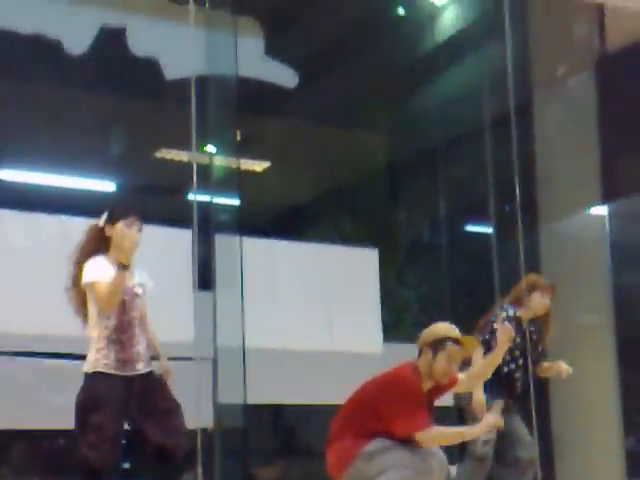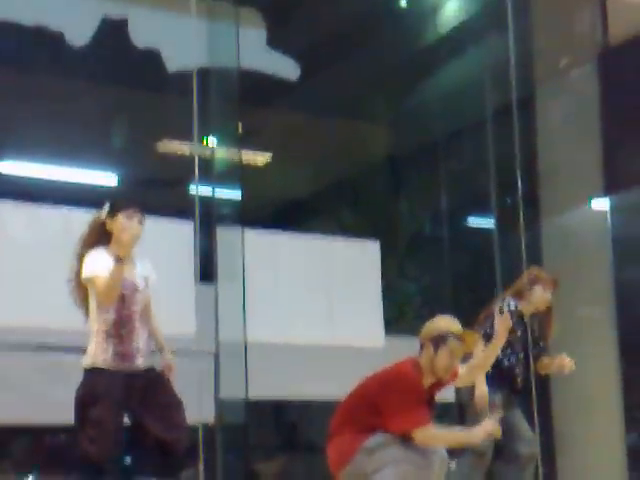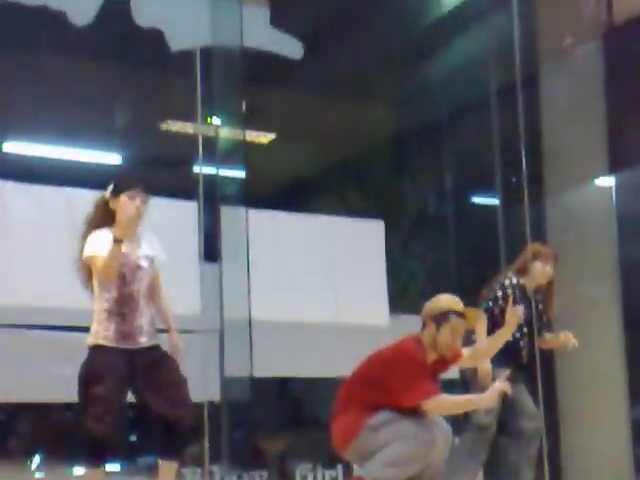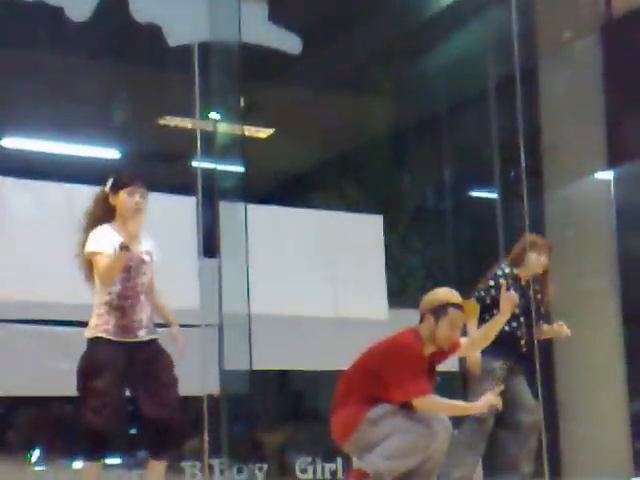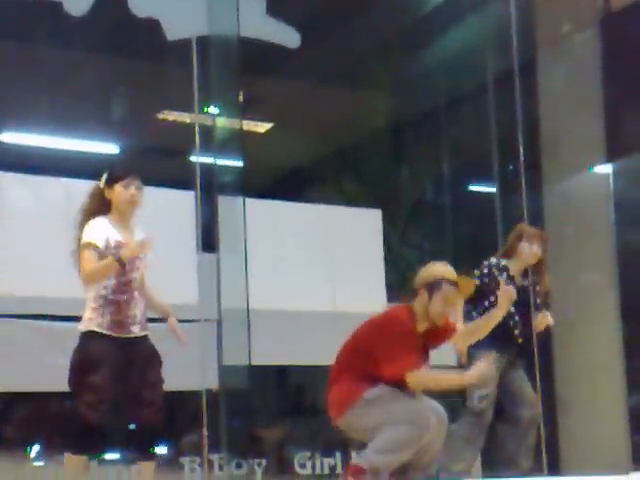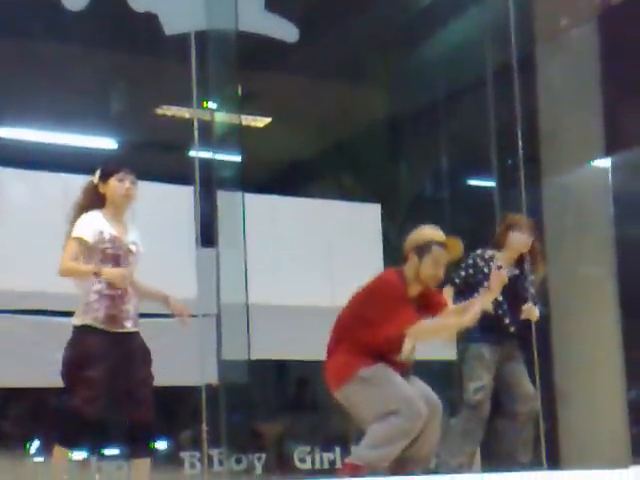
dt=0.2s
person 1, frame 1
left shoulder: (138, 274)
right shoulder: (95, 265)
right elbow: (108, 303)
left wrist: (160, 355)
right wrist: (124, 262)
left hip: (140, 371)
right hip: (105, 372)
left knee: (172, 439)
right knee: (99, 451)
person 1, frame 2
left shoulder: (143, 266)
right shoulder: (96, 259)
right elbow: (106, 298)
left wrist: (164, 350)
right wrist: (120, 256)
left hip: (141, 367)
right hip: (105, 367)
left knee: (172, 434)
right knee: (100, 446)
person 1, frame 3
left shoulder: (150, 243)
right shoulder: (99, 238)
right elbow: (105, 276)
left wrist: (172, 330)
right wrist: (120, 236)
left hip: (147, 346)
right hip: (108, 346)
left knee: (177, 413)
right knee: (102, 425)
person 1, frame 4
left shoulder: (147, 241)
right shoulder: (102, 234)
right elbow: (106, 277)
left wrist: (172, 324)
right wrist: (126, 242)
left hip: (145, 341)
right hip: (106, 340)
left knee: (166, 414)
right knee: (100, 420)
person 1, frame 5
left shoulder: (137, 238)
right shoulder: (97, 227)
right elbow: (88, 275)
left wrist: (167, 314)
right wrist: (122, 255)
left hip: (136, 337)
right hip: (100, 334)
left knee: (148, 415)
right knee: (91, 414)
person 1, frame 6
left shoulder: (132, 232)
right shoulder: (91, 221)
right elbow: (65, 266)
left wrist: (166, 299)
right wrist: (100, 271)
left hip: (128, 332)
right hip: (93, 329)
left knee: (140, 411)
right knee: (83, 408)
person 2, frame 1
left shoulder: (532, 329)
right shoulder: (504, 315)
left elbow: (538, 366)
right elbow: (479, 348)
left wrist: (556, 367)
right wrist: (477, 390)
left hip: (506, 399)
right hip: (486, 393)
left knee: (525, 453)
right knee: (481, 452)
person 2, frame 2
left shoulder: (534, 324)
right shoulder: (506, 308)
left elbow: (539, 364)
left wrist: (558, 363)
right wrist: (479, 384)
left hip: (509, 394)
right hip: (487, 388)
left knee: (526, 448)
right knee: (481, 448)
person 2, frame 3
left shoulder: (537, 299)
right shoulder: (508, 284)
left elbow: (538, 339)
right elbow: (483, 315)
left wrist: (561, 339)
left hip: (514, 369)
right hip: (492, 363)
left knee: (530, 424)
right knee: (485, 424)
person 2, frame 4
left shoulder: (534, 290)
right shoulder: (503, 274)
left elbow: (534, 329)
right elbow: (473, 305)
left wrist: (553, 330)
left hip: (513, 361)
right hip: (489, 356)
left knee: (529, 416)
right knee: (482, 416)
person 2, frame 5
left shoulder: (532, 282)
right shoulder: (494, 266)
left elbow: (529, 323)
left wrist: (542, 320)
left hip: (511, 353)
right hip: (485, 348)
left knee: (528, 409)
right knee: (480, 409)
left ankle: (514, 471)
right ankle: (453, 472)
person 2, frame 6
left shoulder: (525, 271)
right shoulder: (481, 258)
left elbow: (528, 308)
right elbow: (451, 287)
left wrist: (531, 312)
left hip: (509, 344)
right hip: (480, 340)
left knee: (526, 402)
right knee: (476, 403)
left ankle: (515, 465)
right ankle: (452, 467)
person 3, frame 1
left shoulder: (431, 376)
right shoulder: (404, 381)
left elbow: (469, 380)
right elbow: (425, 436)
left wrist: (501, 347)
right wrist: (476, 430)
left hip: (377, 450)
right hip: (350, 453)
left knee: (436, 464)
person 3, frame 2
left shoulder: (431, 372)
right shoulder: (404, 377)
left elbow: (470, 373)
right elbow: (421, 434)
left wrist: (499, 339)
right wrist: (473, 435)
left hip: (377, 444)
right hip: (351, 449)
left knee: (437, 459)
right knee: (425, 460)
person 3, frame 3
left shoulder: (435, 351)
right shoulder: (408, 354)
left elbow: (473, 357)
right elbow: (432, 405)
left wrist: (508, 328)
right wrist: (483, 399)
left hip: (381, 422)
right hip: (355, 428)
left knee: (441, 435)
right knee: (427, 437)
person 3, frame 4
left shoulder: (433, 343)
right shoulder: (405, 347)
left elbow: (471, 345)
right elbow: (423, 402)
left wrist: (503, 315)
right wrist: (475, 406)
left hip: (381, 413)
right hip: (354, 420)
left knee: (440, 427)
right knee: (427, 429)
person 3, frame 5
left shoulder: (429, 323)
right shoulder: (397, 322)
left elbow: (466, 335)
right elbow: (416, 377)
left wrist: (501, 309)
right wrist: (467, 377)
left hip: (380, 391)
right hip: (351, 396)
left knee: (437, 419)
right knee: (420, 421)
person 3, frame 6
left shoulder: (422, 290)
right shoulder: (389, 285)
left elbow: (452, 314)
right elbow: (416, 330)
left wrist: (490, 293)
right wrist: (465, 320)
left hip: (382, 366)
right hip: (350, 367)
left knee: (430, 407)
right knee: (409, 411)
left ankle: (405, 474)
right ankle: (355, 470)
